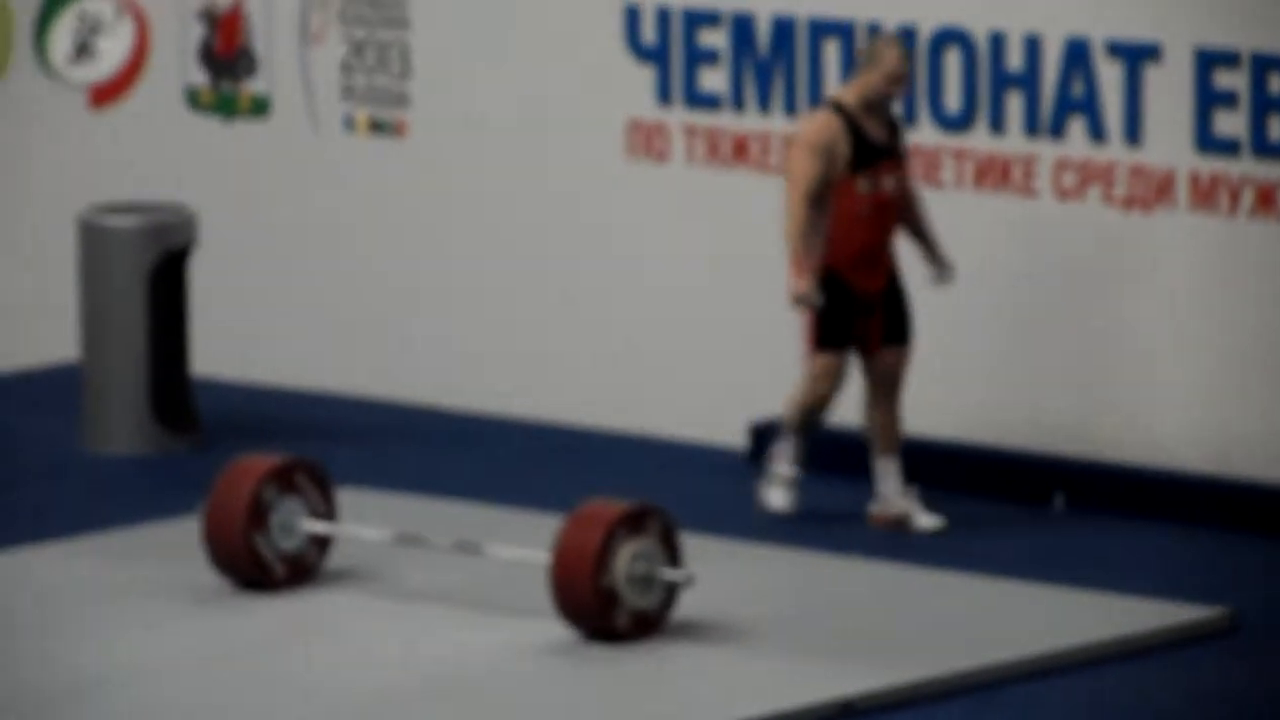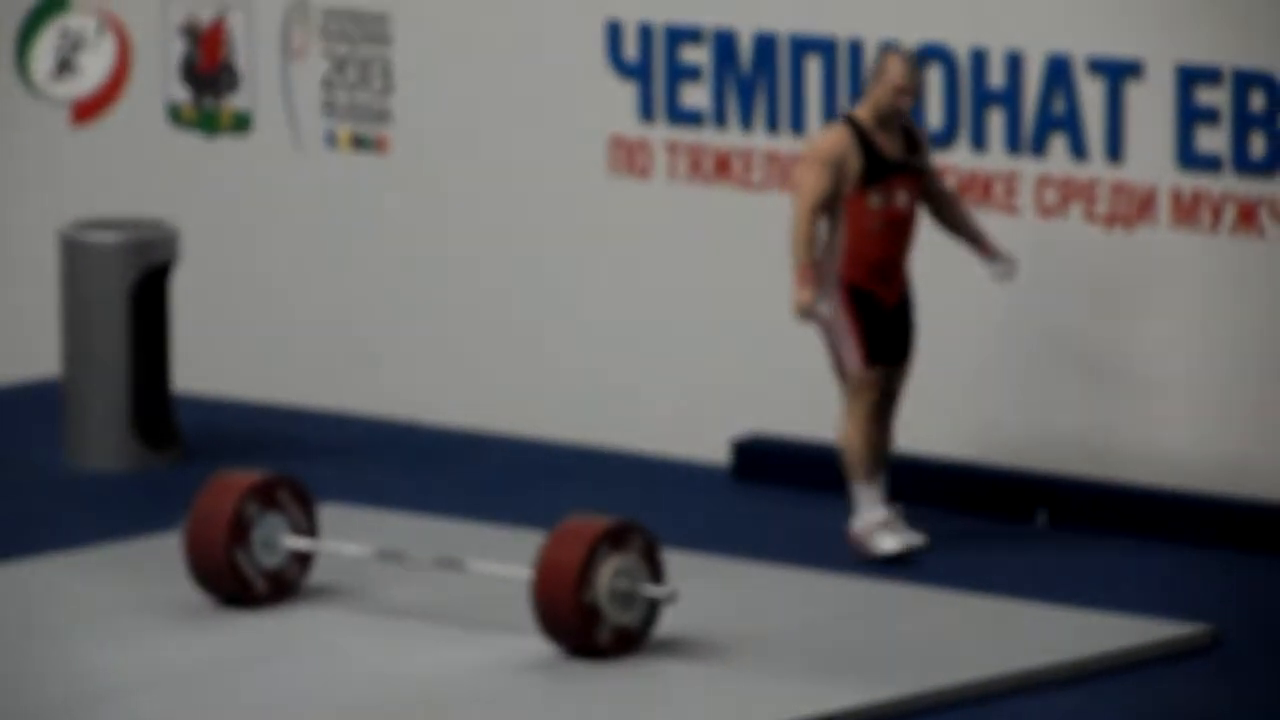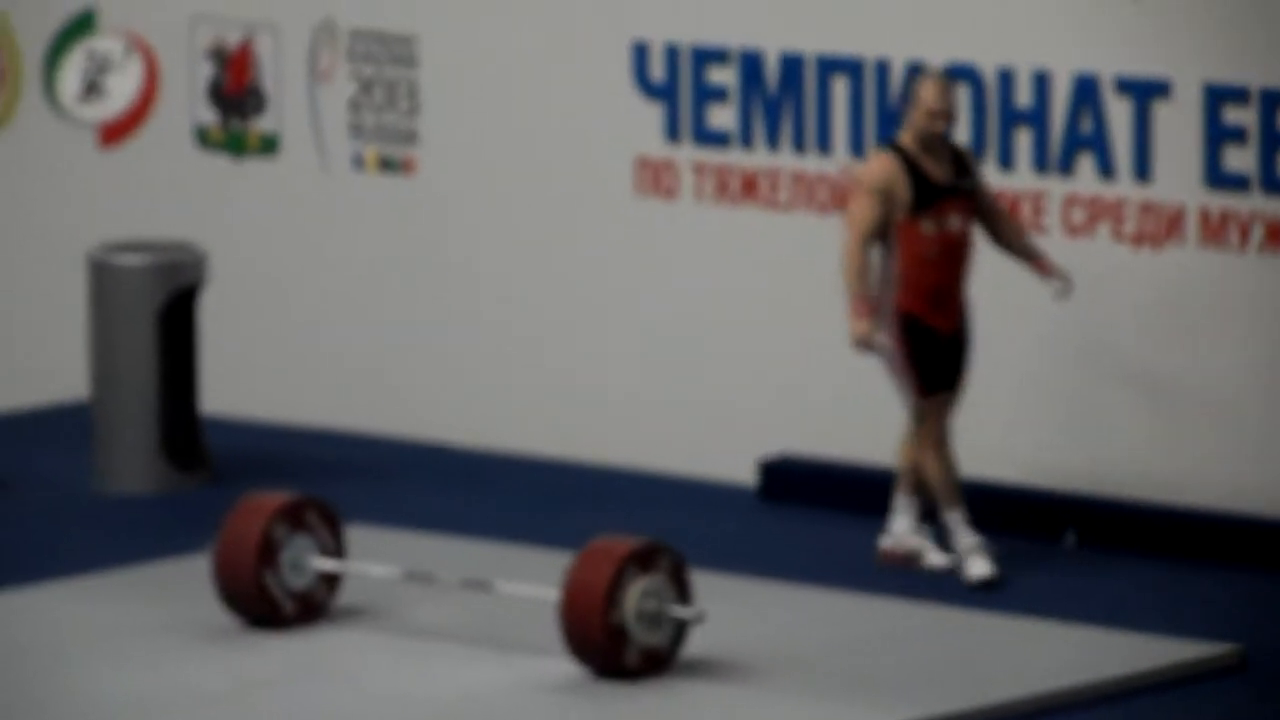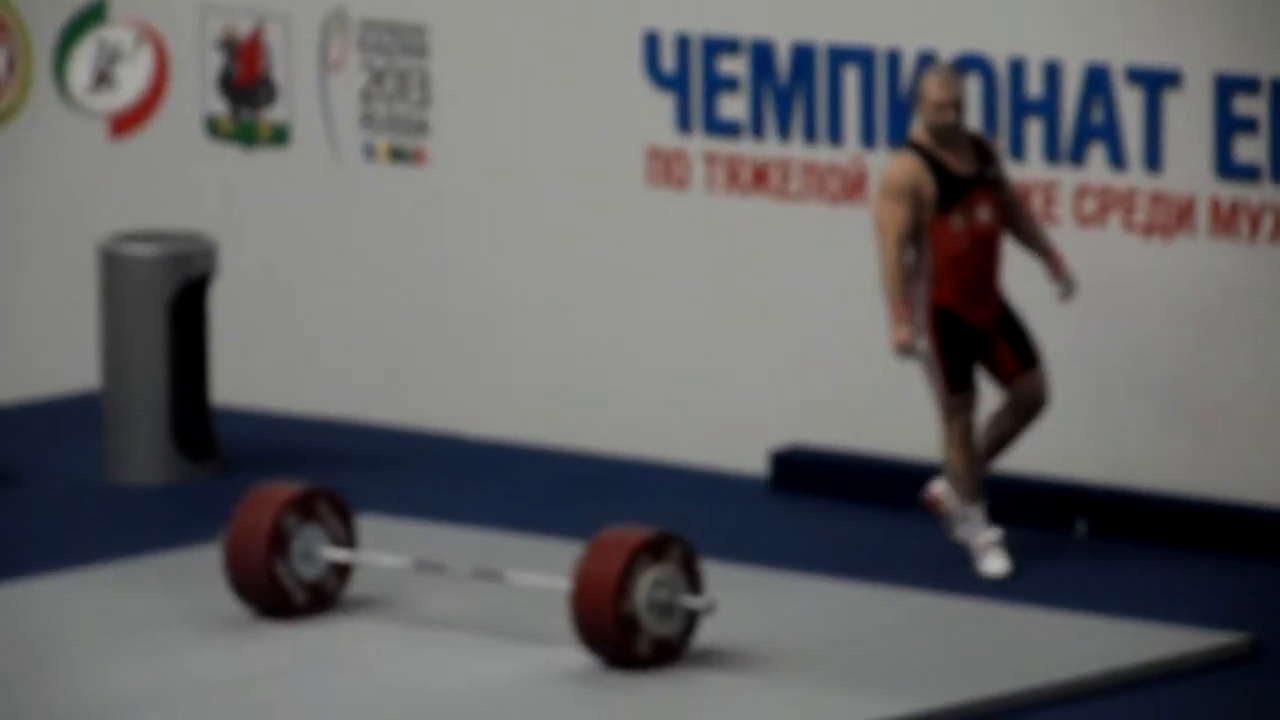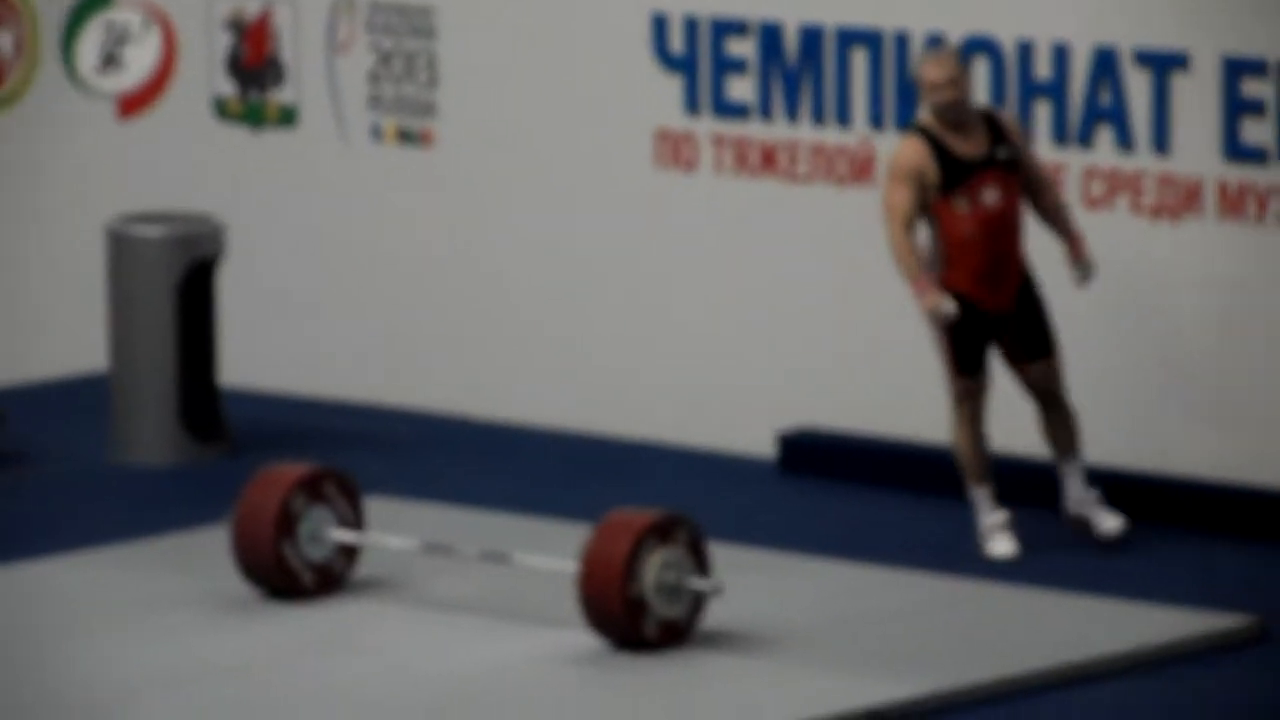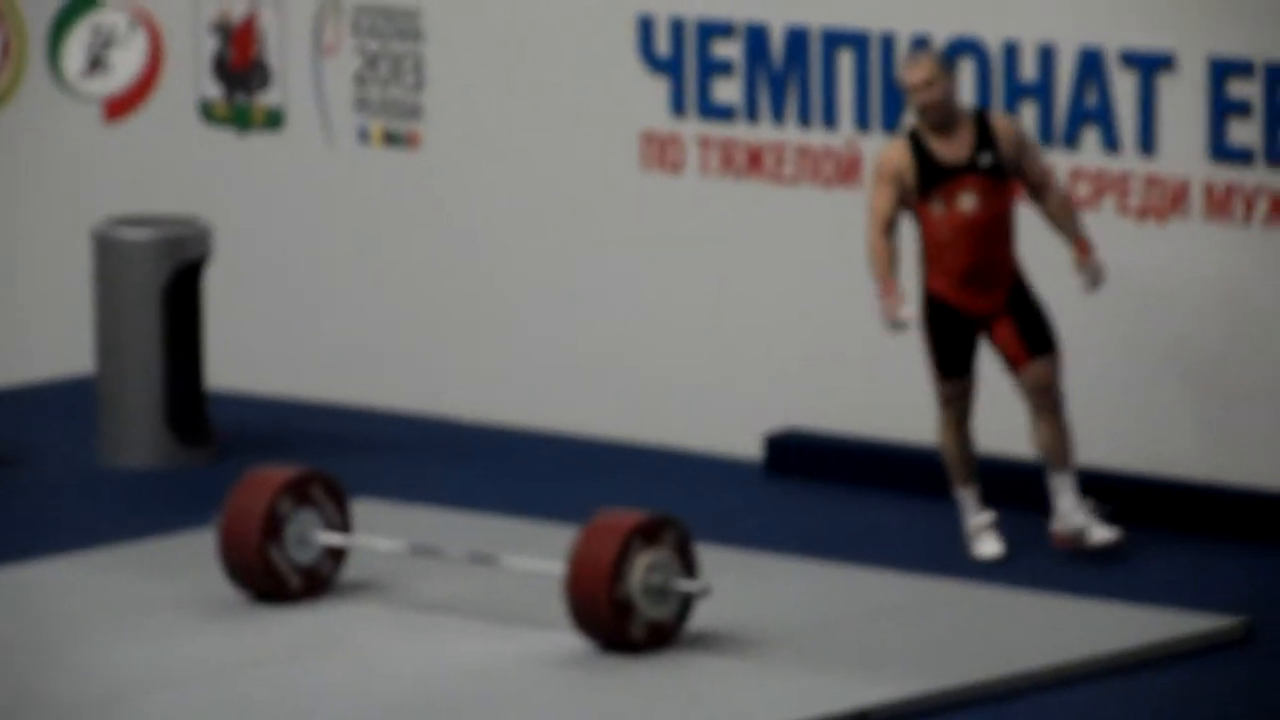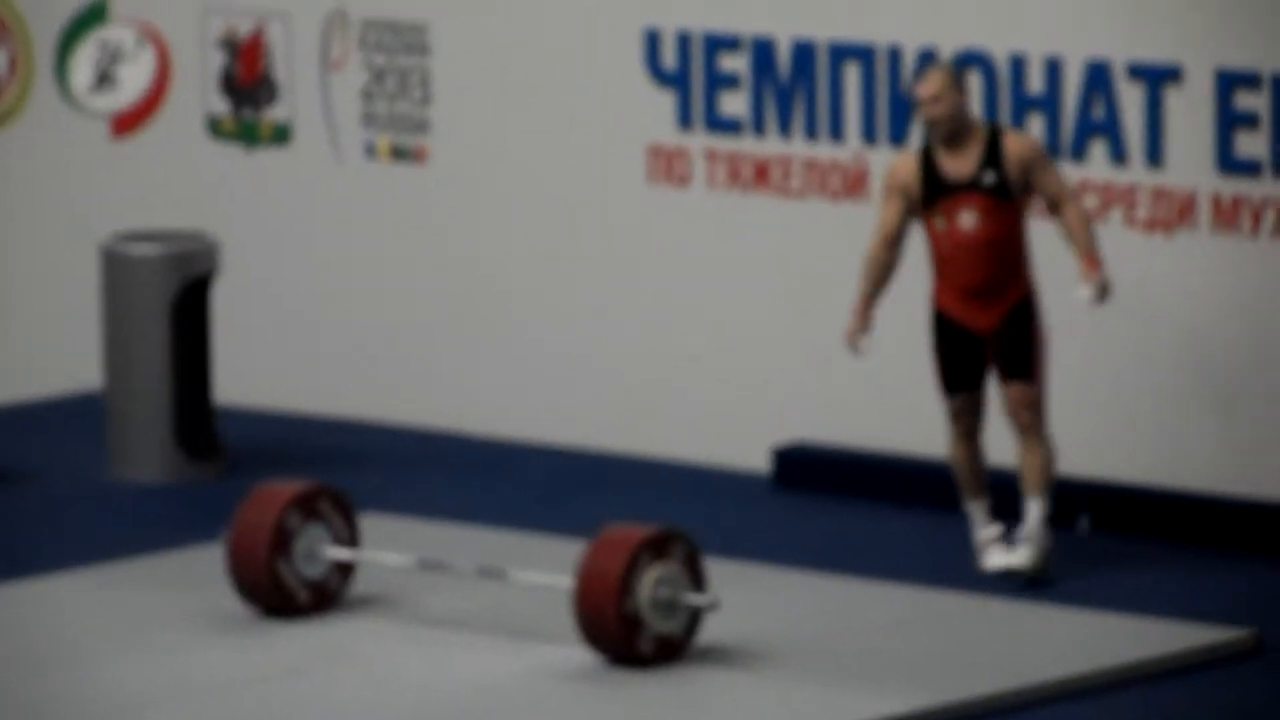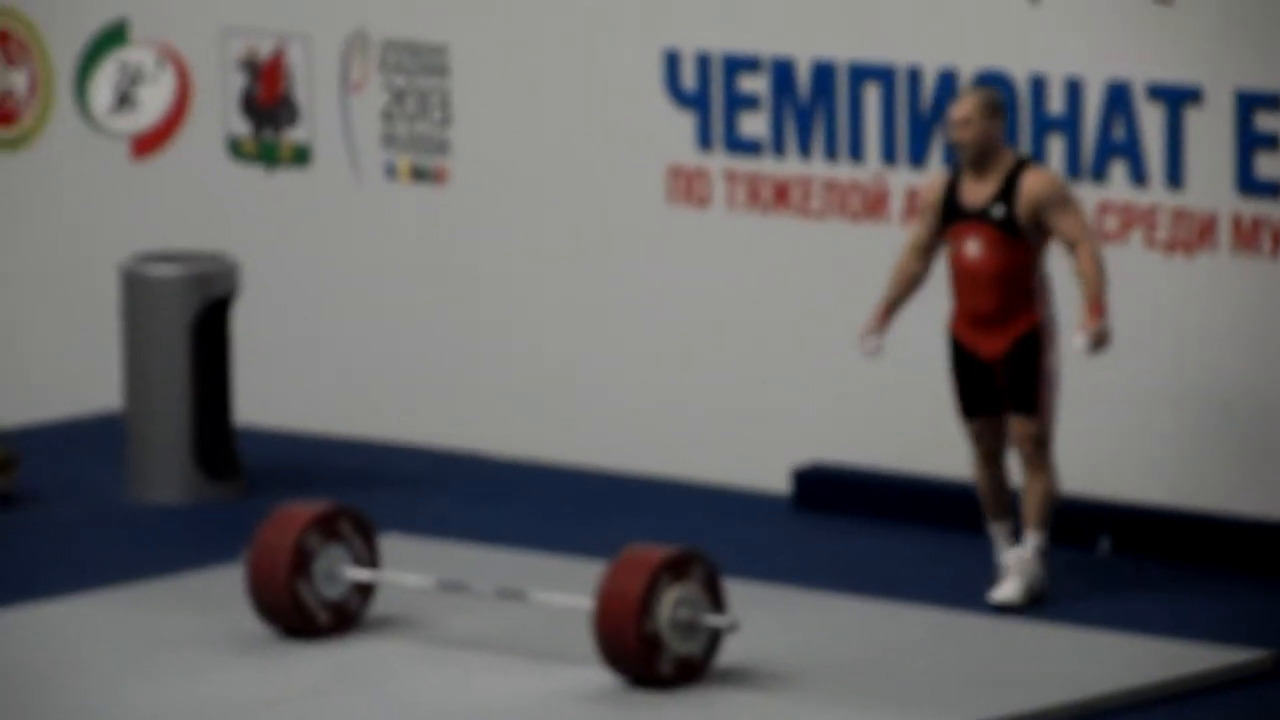
dt=0.2s
person 1, frame 1
left shoulder: (889, 124)
right shoulder: (824, 128)
left elbow: (901, 192)
right elbow: (799, 200)
left wrist: (931, 249)
right wrist: (800, 270)
left hip: (878, 271)
right hip: (830, 274)
left knee: (887, 378)
right knee: (825, 380)
left ankle: (891, 497)
right ankle: (784, 459)
person 1, frame 2
left shoulder: (912, 140)
right shoulder: (836, 142)
left elbow: (940, 199)
right elbow: (806, 213)
left wrist: (986, 247)
right wrist: (803, 282)
left hip: (892, 284)
right hip: (845, 285)
left knee: (885, 398)
right knee: (864, 394)
left ankle: (875, 513)
right ankle: (868, 516)
person 1, frame 3
left shoulder: (961, 162)
right shoulder: (884, 170)
left elbow: (996, 219)
right elbow: (857, 243)
left wrist: (1042, 265)
right wrist: (859, 312)
left hip: (950, 310)
right hip: (904, 313)
left knee: (927, 424)
right knee: (933, 426)
left ankle: (901, 531)
right ankle: (965, 542)
person 1, frame 4
left shoulder: (982, 148)
right shoulder: (906, 170)
left elbow: (1012, 209)
right elbow: (891, 247)
left wrist: (1051, 260)
right wrist: (900, 319)
left hip: (987, 300)
right hip: (939, 307)
left knee: (1032, 394)
right knee: (959, 419)
left ankle: (951, 488)
right ankle: (982, 535)
person 1, frame 5
left shoulder: (1002, 128)
right shoulder: (913, 153)
left elbow: (1038, 186)
right elbow: (899, 228)
left wrist: (1073, 242)
right wrist: (923, 289)
left hip: (1011, 281)
right hip: (957, 291)
left knee: (1049, 387)
right knee: (969, 403)
left ankle: (1077, 497)
right ankle: (989, 518)
person 1, frame 6
left shoulder: (1000, 132)
right shoulder: (898, 157)
left elbow: (1045, 188)
right elbow: (879, 229)
left wrist: (1080, 246)
right wrist: (888, 293)
left hip: (1005, 284)
right hip: (944, 294)
left knee: (1044, 388)
right knee: (954, 406)
left ankle: (1068, 514)
right ankle: (975, 520)
person 1, frame 7
left shoulder: (1014, 150)
right shoulder: (909, 170)
left elbow: (1064, 202)
right elbow: (885, 241)
left wrist: (1090, 263)
right wrist: (864, 308)
left hip: (1013, 303)
right hip: (953, 308)
left knee: (1026, 414)
right knee: (963, 421)
left ankle: (1033, 535)
right ankle: (984, 532)
person 1, frame 8
left shoulder: (1035, 185)
right shoulder: (939, 190)
left elbow: (1082, 244)
right elbow: (917, 255)
left wrist: (1095, 312)
right wrist: (883, 313)
left hip: (1024, 332)
right hip: (968, 334)
left knee: (1031, 446)
right knee: (986, 449)
left ankle: (1030, 566)
right ankle: (1005, 554)
